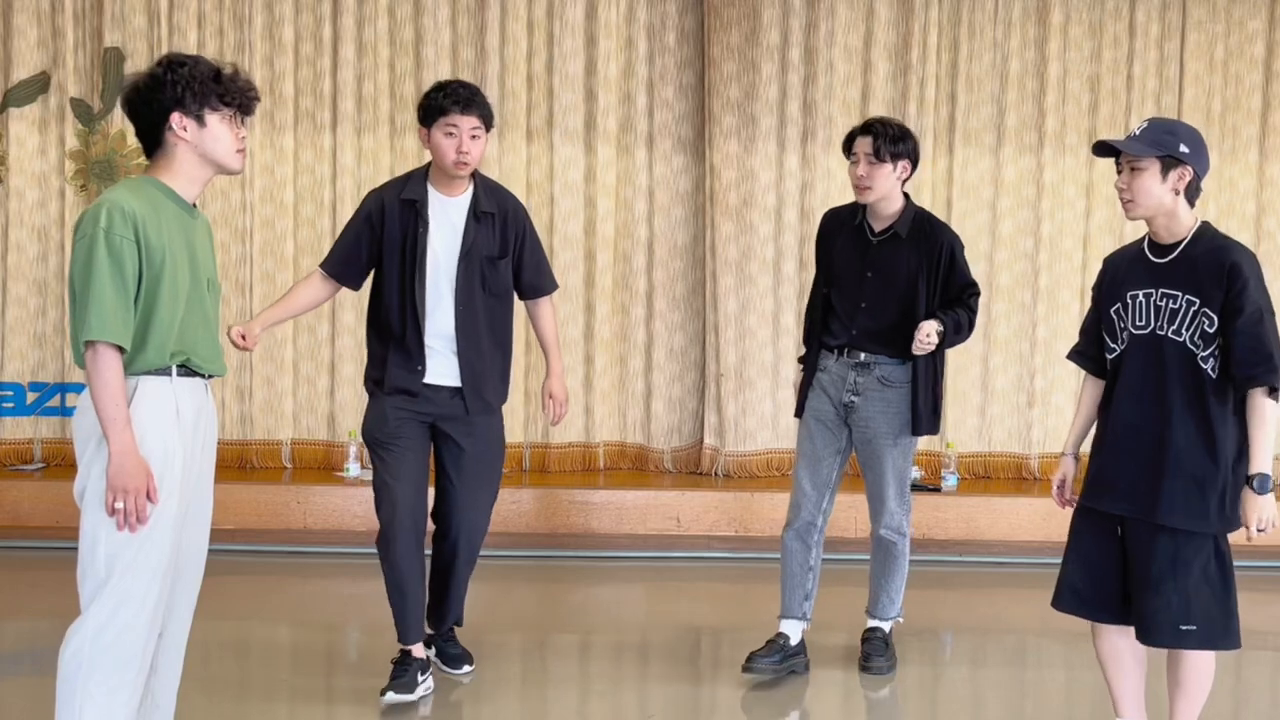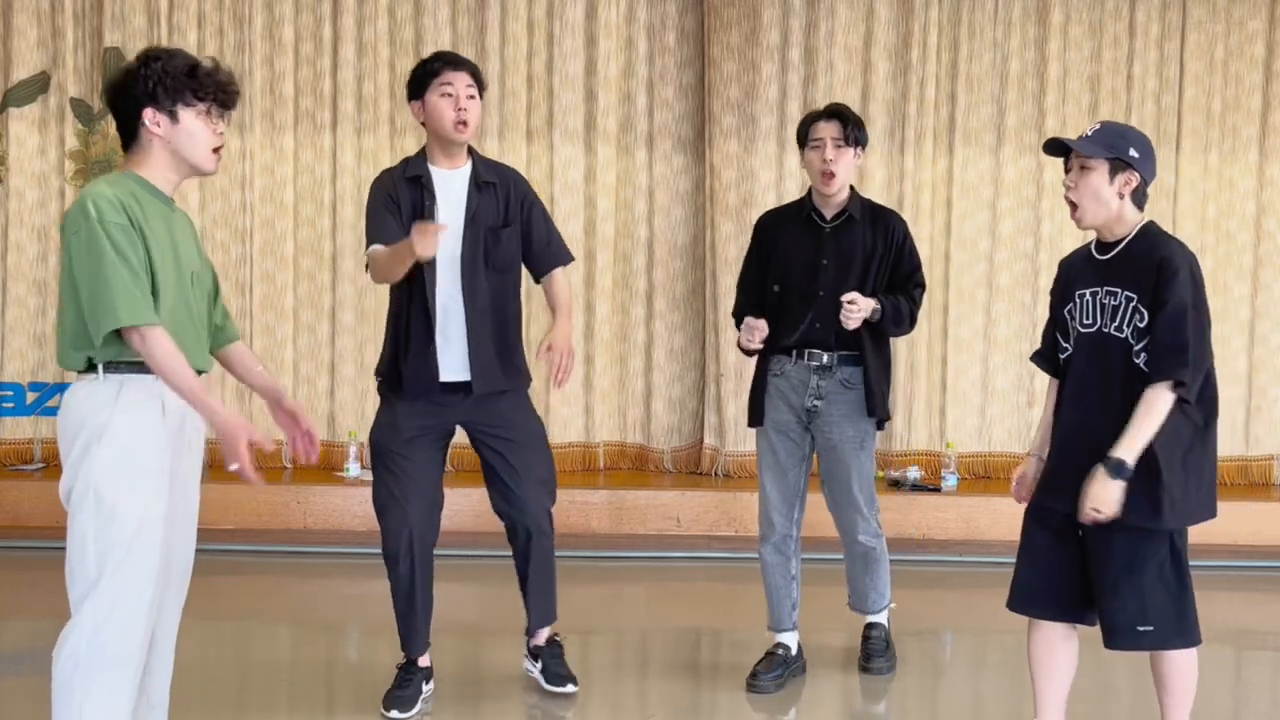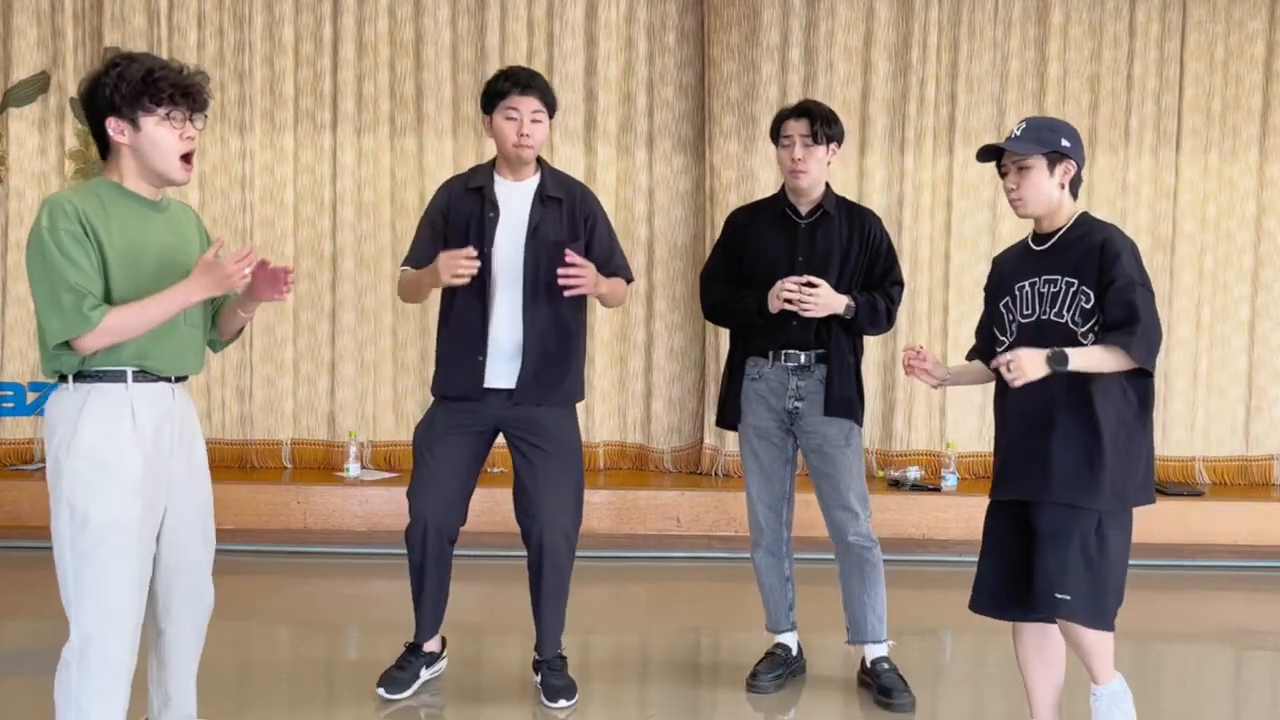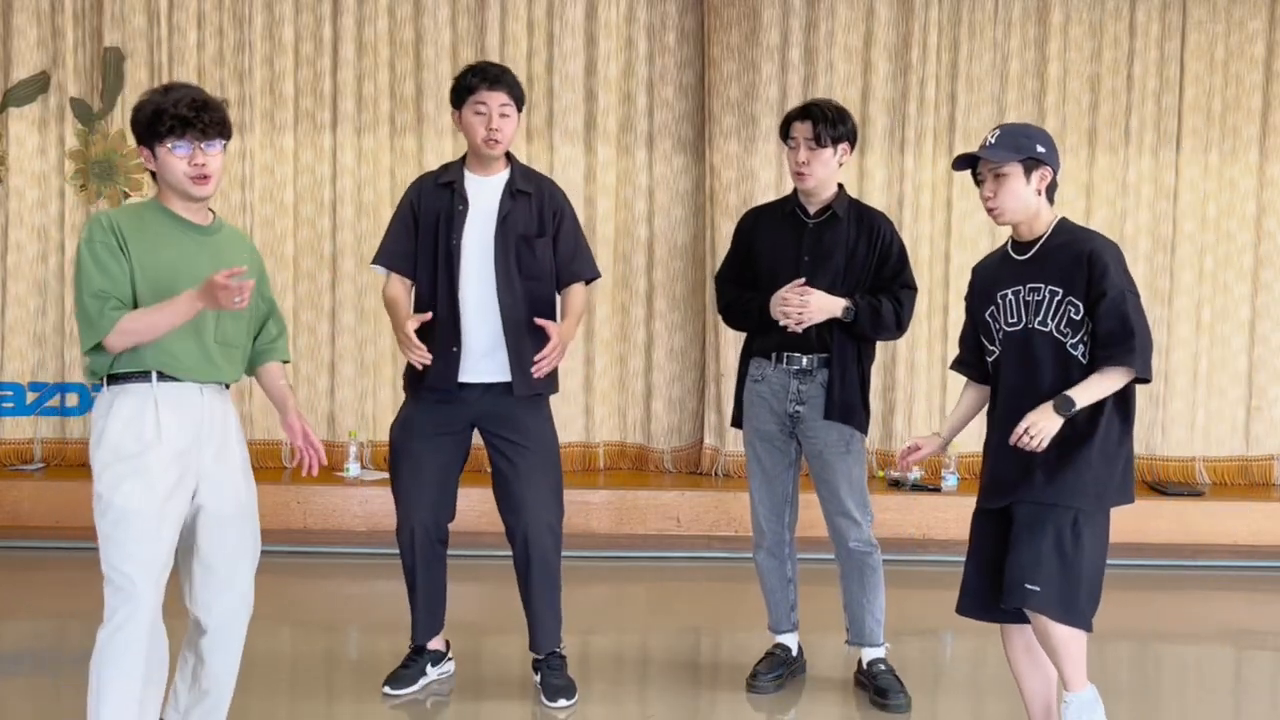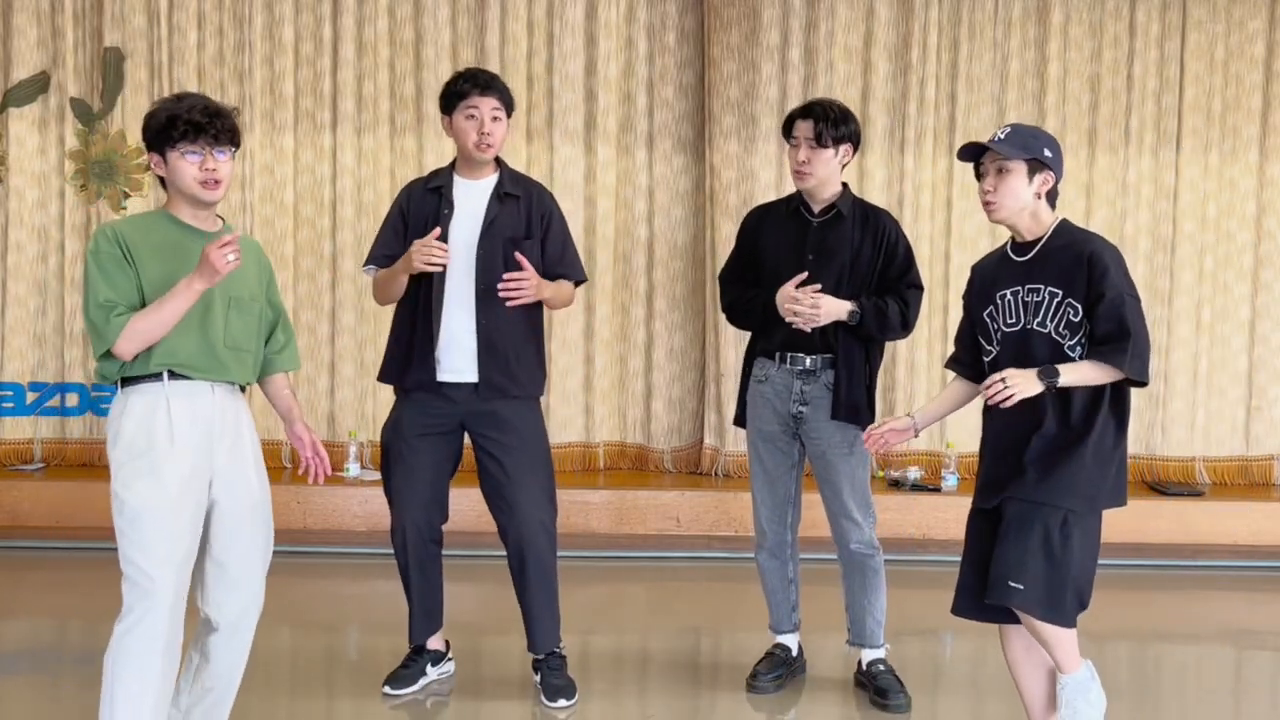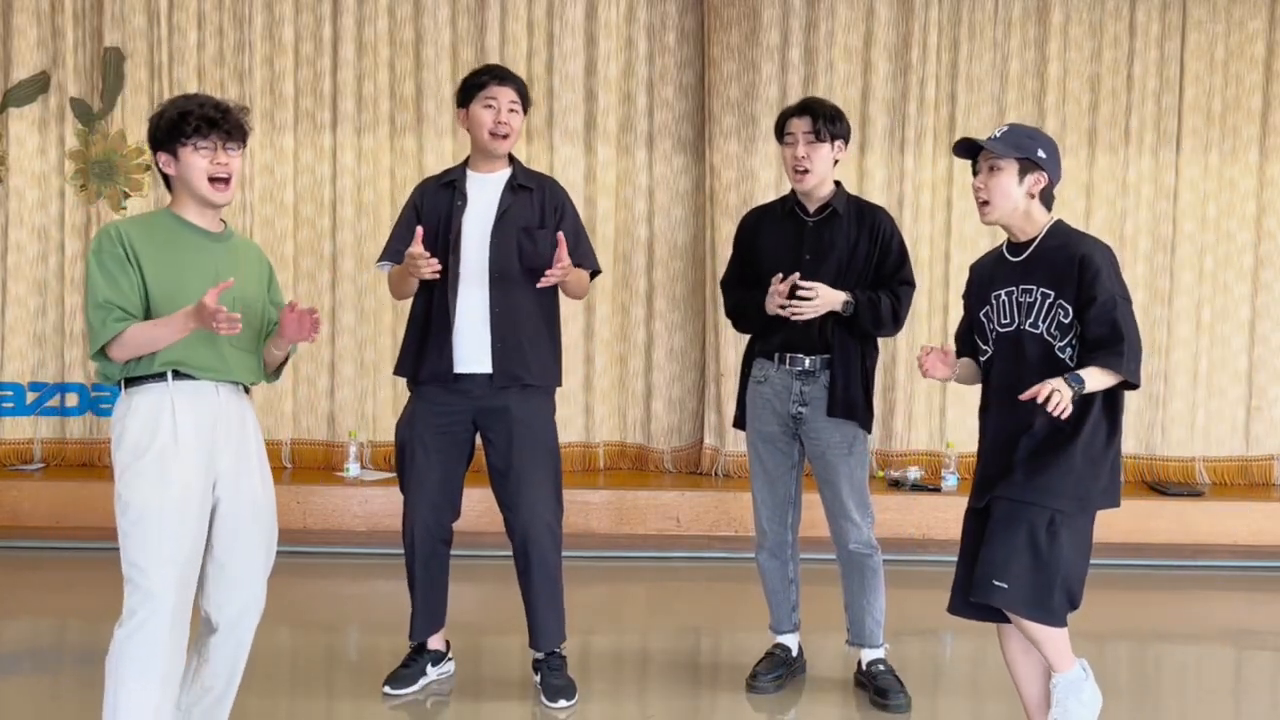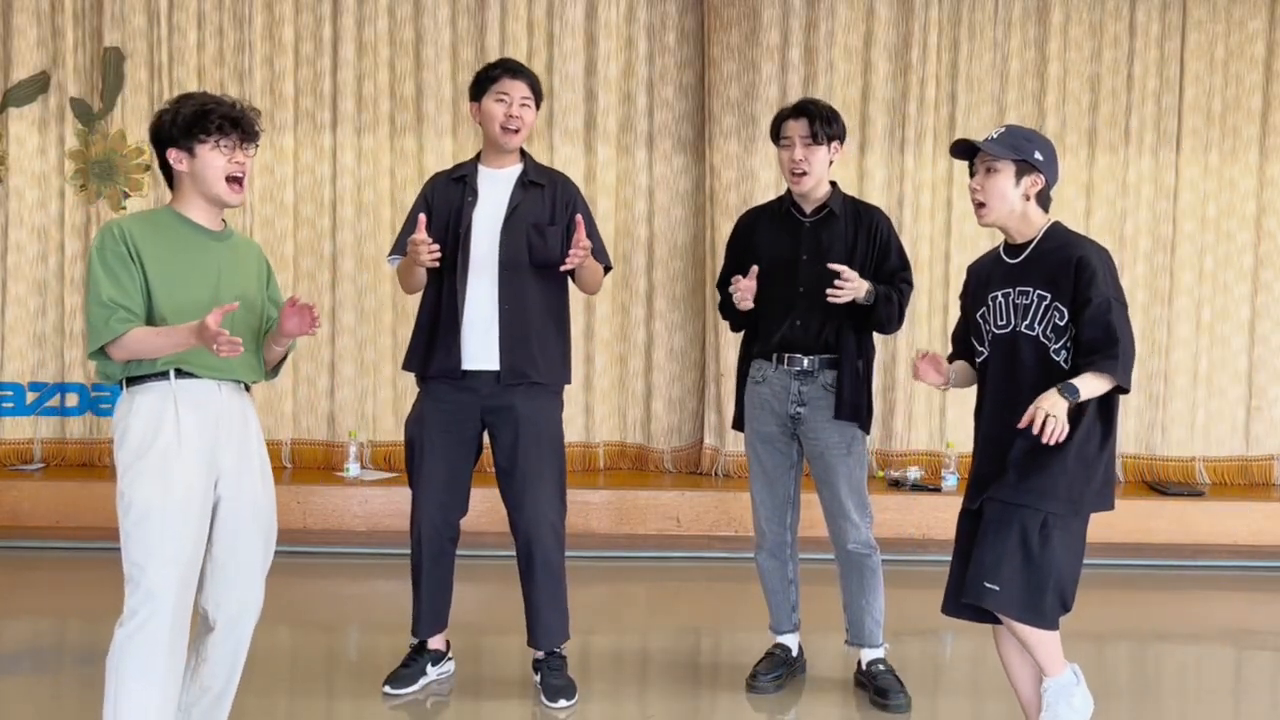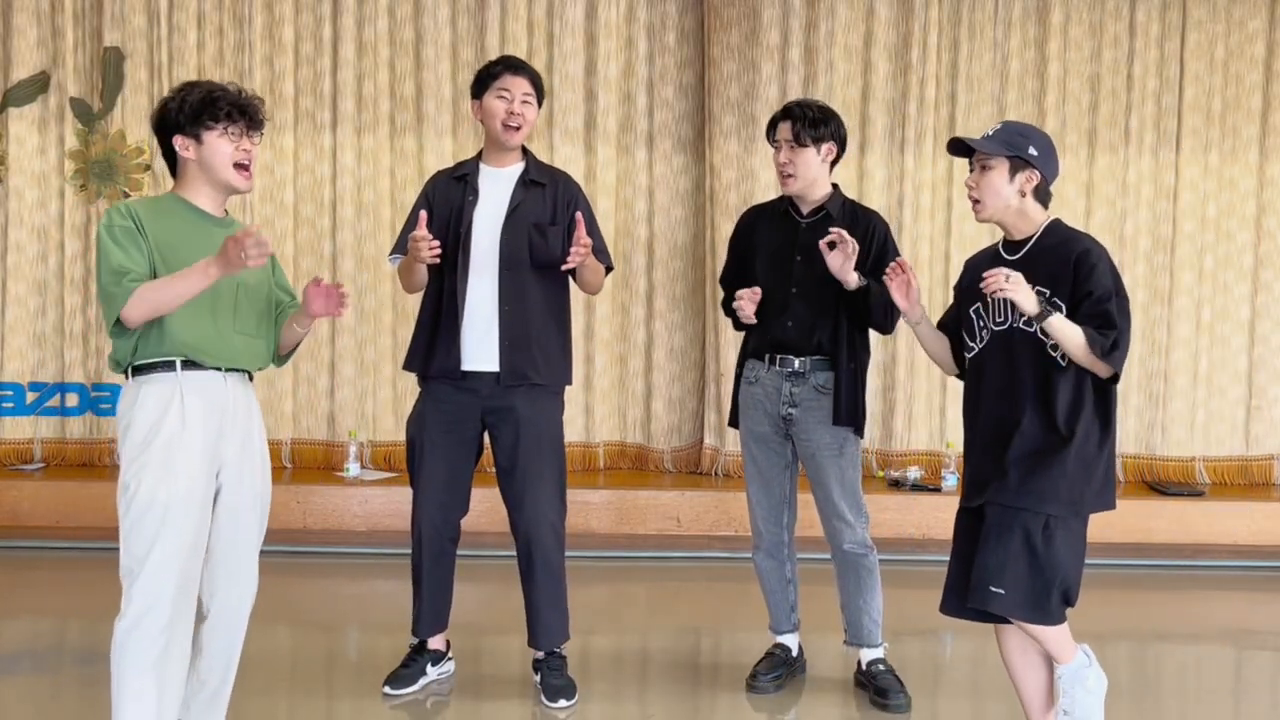
dt=0.5s
person 1, frame 1
left shoulder: (505, 211)
right shoulder: (387, 205)
left elbow: (537, 294)
right elbow: (330, 278)
left wrist: (554, 368)
right wrist: (262, 321)
left hip: (474, 392)
right hip: (399, 389)
left knee: (465, 521)
right knee: (401, 515)
left ankle: (443, 628)
right ankle: (412, 651)
person 1, frame 2
left shoulder: (508, 186)
right shoulder: (393, 186)
left elbow: (551, 266)
right elbow: (379, 262)
left wrist: (562, 327)
right wrist: (411, 246)
left hip: (497, 381)
right hip: (413, 388)
left knee: (532, 510)
right knee: (407, 527)
left ankle: (542, 639)
right ankle: (416, 661)
person 1, frame 3
left shoulder: (576, 201)
right shoulder: (456, 197)
left elbow: (620, 287)
right elbow: (407, 285)
left wrist: (596, 285)
right wrist: (433, 276)
left hip: (545, 393)
right hip: (464, 389)
left knee: (553, 527)
right knee: (429, 516)
left ankle: (549, 655)
right ankle: (426, 645)
person 1, frame 4
left shoulder: (543, 196)
right shoulder: (427, 193)
left elbow: (576, 280)
right elbow: (395, 276)
left wrist: (566, 328)
right wrist: (403, 323)
left hip: (517, 387)
right hip: (437, 384)
left knee: (536, 521)
right knee: (419, 518)
left ankle: (548, 654)
right ankle: (430, 647)
person 1, frame 5
left shoulder: (532, 200)
right shoulder: (417, 197)
left elbow: (568, 288)
right elbow: (380, 290)
left wrist: (539, 288)
right wrist: (407, 264)
left hip: (506, 389)
right hip: (425, 388)
left knee: (531, 521)
right knee: (412, 519)
left ankle: (548, 654)
right ankle: (430, 646)
person 1, frame 6
left shoulder: (545, 194)
right shoulder: (431, 194)
left elbow: (582, 285)
right elbow: (396, 287)
left wrist: (564, 272)
right wrist: (412, 268)
left hip: (520, 383)
right hip: (440, 380)
left knee: (535, 518)
right knee: (424, 516)
left ankle: (549, 654)
right ankle: (430, 646)
person 1, frame 7
left shoulder: (556, 190)
right shoulder: (443, 189)
left elbow: (593, 283)
right elbow: (408, 282)
left wrist: (582, 260)
right wrist: (415, 259)
left hip: (528, 381)
right hip: (448, 376)
left knee: (539, 519)
right knee: (431, 514)
left ankle: (550, 654)
right ankle: (431, 645)
person 1, frame 8
left shoulder: (558, 190)
right shoulder: (445, 187)
left elbow: (595, 283)
right elbow: (410, 283)
left wrist: (583, 260)
right wrist: (416, 258)
left hip: (528, 380)
right hip: (449, 377)
left knee: (539, 519)
right knee: (432, 514)
left ankle: (549, 654)
right ankle: (431, 646)
person 2, frame 1
left shoulder: (195, 221)
right shoulder: (119, 212)
right elbow: (101, 341)
right wrist: (123, 450)
left hip: (194, 412)
right hip: (140, 412)
left knee: (172, 599)
right knee: (122, 603)
person 2, frame 2
left shoulder: (176, 218)
right shoulder: (102, 205)
left elbow: (217, 328)
right elbow: (137, 327)
left wrist: (279, 401)
right wrist: (219, 414)
left hip: (182, 409)
right hip: (124, 405)
left knee: (161, 597)
right knee: (113, 602)
person 2, frame 3
left shoulder: (185, 221)
right shoulder: (69, 214)
left elbow: (214, 329)
right elbow: (85, 331)
left wrist: (249, 296)
right wrist: (193, 287)
left hip: (175, 413)
right hip: (101, 416)
left knee: (189, 595)
right knee: (108, 611)
person 2, frame 4
left shoulder: (239, 245)
right shoulder: (112, 229)
left elbow: (262, 343)
right elbow: (113, 332)
left wrist: (289, 410)
right wrist: (199, 298)
left hip: (217, 421)
right hip: (141, 417)
left knee: (229, 596)
right knee: (137, 598)
person 2, frame 5
left shoulder: (248, 251)
right shoulder: (119, 238)
left elbow: (269, 352)
right elbow: (122, 340)
left wrist: (295, 421)
right wrist: (198, 279)
left hip: (232, 420)
right hip: (156, 414)
left knee: (239, 596)
right knee: (156, 594)
person 2, frame 6
left shoulder: (251, 256)
right shoulder: (124, 238)
right elbow: (117, 342)
left wrist: (286, 337)
right wrist: (193, 319)
left hip: (237, 420)
right hip: (161, 415)
left knee: (241, 595)
right knee: (159, 594)
person 2, frame 7
left shoulder: (250, 255)
right shoulder: (126, 235)
right elbow: (117, 339)
left wrist: (284, 335)
right wrist: (195, 335)
left hip: (238, 419)
right hip: (163, 413)
left knee: (239, 595)
right knee: (160, 592)
person 2, frame 8
left shoulder: (251, 240)
right shoulder: (131, 218)
left elbow: (276, 344)
right elbow: (132, 307)
left wrist: (307, 313)
right wrist: (216, 265)
left hip: (240, 408)
right hip: (167, 402)
left knee: (233, 587)
right knee: (160, 583)
person 3, frame 1
left shoulder: (935, 239)
right shoulder: (834, 226)
left elbow: (965, 307)
left wrist: (938, 328)
right wrist: (811, 359)
left hip: (891, 384)
right hip: (829, 377)
left knee: (890, 517)
right knee: (805, 510)
left ankle: (879, 628)
right ankle: (791, 635)
person 3, frame 2
left shoulder: (885, 227)
right shoulder: (774, 226)
left elbow: (910, 302)
right elbow: (749, 296)
left wrist: (873, 308)
right wrist: (750, 327)
left hip: (848, 384)
right hip: (782, 380)
left knee: (858, 517)
right knee: (778, 520)
left ankle: (875, 620)
right ankle: (786, 642)
person 3, frame 3
left shoulder: (860, 224)
right shoulder: (746, 222)
left elbow: (887, 304)
right elbow: (712, 298)
left wrist: (843, 303)
right wrist: (765, 301)
left hip: (828, 384)
right hip: (761, 381)
left knee: (853, 525)
right knee: (767, 524)
left ankle: (875, 658)
right ankle: (785, 644)
person 3, frame 4
left shoulder: (872, 228)
right shoulder: (759, 223)
left elbow: (898, 311)
right elbow: (727, 299)
left wrist: (838, 307)
right wrist: (769, 306)
left hip: (833, 388)
right hip: (765, 383)
left knee: (853, 528)
right knee: (770, 525)
left ankle: (871, 657)
right ankle: (785, 644)
person 3, frame 5
left shoulder: (876, 226)
right shoulder: (763, 222)
left elbow: (905, 309)
right elbow: (731, 298)
left wrist: (846, 310)
right wrist: (774, 303)
left hip: (837, 387)
right hip: (770, 382)
left knee: (855, 529)
right knee: (772, 524)
left ankle: (871, 656)
right ankle: (785, 643)
person 3, frame 6
left shoulder: (871, 223)
right shoulder: (759, 224)
left elbow: (895, 307)
right elbow: (733, 303)
left wrist: (841, 300)
right wrist: (764, 304)
left hip: (836, 387)
right hip: (768, 384)
left knee: (854, 530)
right knee: (772, 525)
left ankle: (871, 657)
right ankle: (786, 644)
person 3, frame 7
left shoulder: (867, 223)
right shoulder: (755, 224)
left elbow: (896, 308)
right elbow: (731, 310)
left wrist: (865, 292)
right wrist: (738, 303)
left hip: (834, 388)
right hip: (767, 384)
left knee: (853, 530)
right knee: (771, 526)
left ankle: (871, 657)
right ankle: (786, 644)
person 3, frame 8
left shoulder: (863, 225)
right shoulder: (755, 223)
left elbow: (890, 316)
right elbow: (731, 294)
left wrist: (852, 280)
right wrist: (740, 309)
left hip: (826, 389)
right hip: (760, 385)
left knee: (848, 528)
right knee: (768, 525)
left ankle: (870, 657)
right ankle: (786, 644)
person 4, frame 1
left shoulder: (1230, 265)
right shoulder: (1118, 268)
right wrist: (1071, 449)
left hip: (1192, 478)
right hip: (1114, 474)
left knee: (1188, 618)
right knee: (1100, 603)
person 4, frame 2
left shoulder: (1169, 262)
right shoulder: (1074, 269)
left elbow: (1172, 377)
left wrist: (1117, 465)
right wrist: (1037, 455)
left hip: (1143, 476)
right hip: (1069, 472)
left knee: (1156, 617)
right knee: (1046, 603)
person 4, frame 3
left shoulder: (1108, 249)
right shoulder: (1008, 265)
left elbow: (1137, 347)
left wrist: (1052, 359)
right wrist: (943, 373)
left hip: (1091, 461)
right hip: (1021, 462)
left knee: (1072, 594)
right knee: (1022, 601)
person 4, frame 4
left shoulder: (1094, 256)
right shoulder: (988, 273)
left elbow: (1128, 359)
left wrist: (1061, 406)
right wrist: (941, 437)
left hip: (1076, 461)
right hip: (1007, 463)
left knee: (1044, 589)
right knee: (1007, 603)
person 4, frame 5
left shoulder: (1093, 257)
right shoulder: (987, 273)
left elbow: (1126, 358)
left wrist: (1044, 376)
right wrist: (916, 422)
left hip: (1072, 459)
right hip: (1004, 460)
left knee: (1028, 585)
right knee: (1003, 602)
person 4, frame 6
left shoulder: (1086, 259)
right shoulder: (986, 272)
left elbow: (1120, 360)
left wrist: (1071, 384)
right wrist: (951, 367)
left hip: (1065, 460)
right hip: (1001, 458)
left knee: (1017, 584)
right knee: (1002, 602)
person 4, frame 7
left shoulder: (1082, 261)
right shoulder: (982, 273)
left elbow: (1114, 363)
left wrist: (1065, 395)
right wrist: (944, 374)
left hip: (1060, 463)
right hip: (996, 460)
left knee: (1009, 588)
right knee: (997, 604)
person 4, frame 8
left shoulder: (1081, 256)
right shoulder: (981, 266)
left elbow: (1106, 357)
right elbow: (957, 360)
left wrist: (1037, 309)
right wrist: (913, 314)
left hip: (1057, 462)
right hip: (992, 461)
left knee: (1015, 590)
right knee: (998, 605)
left ankle: (1076, 668)
